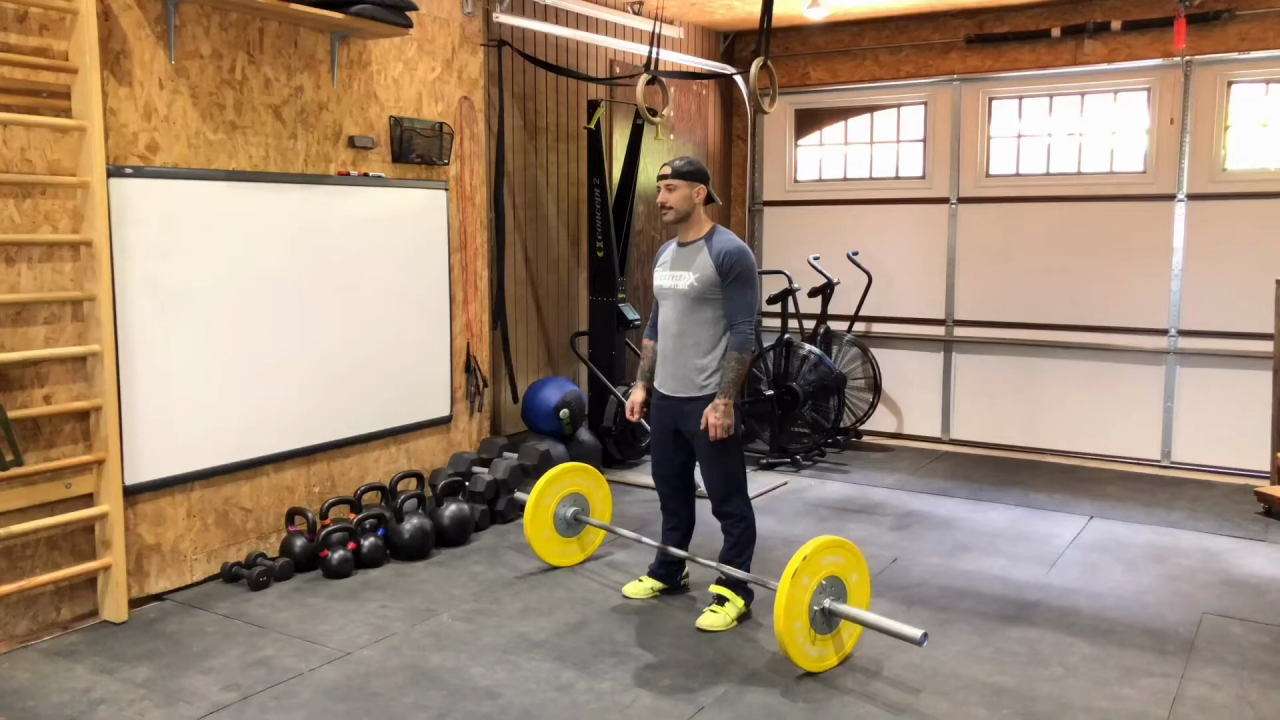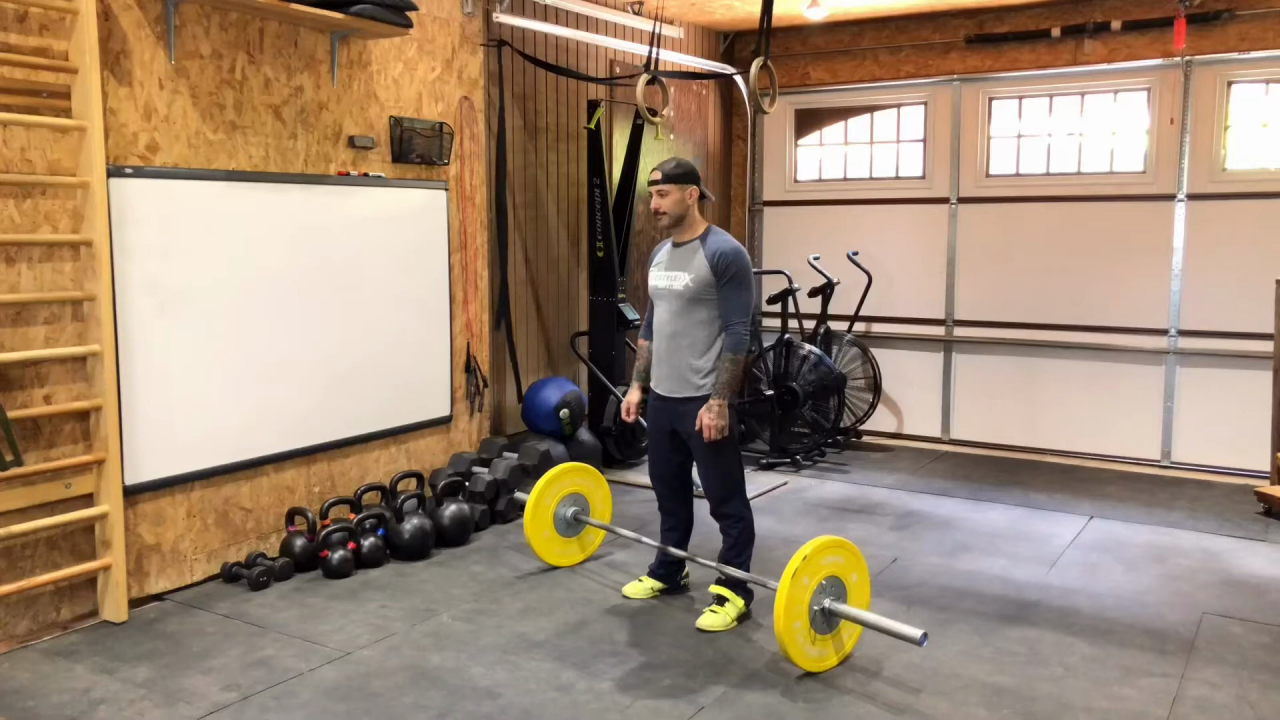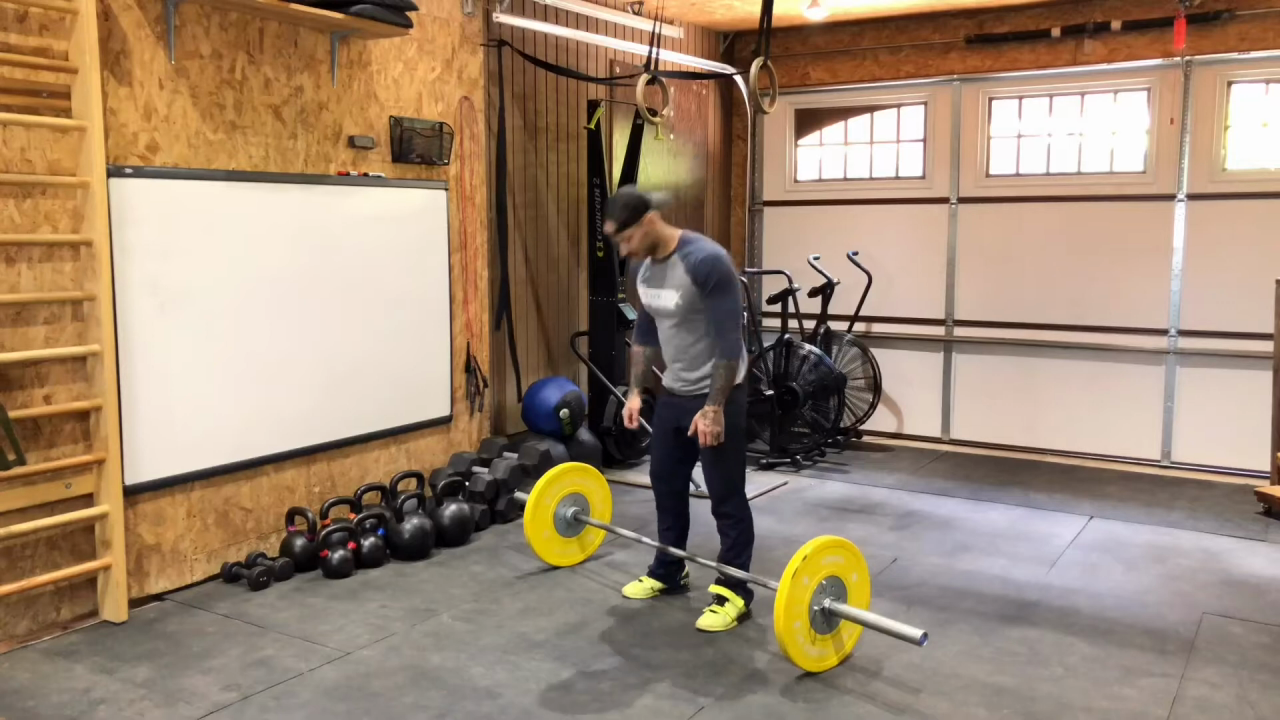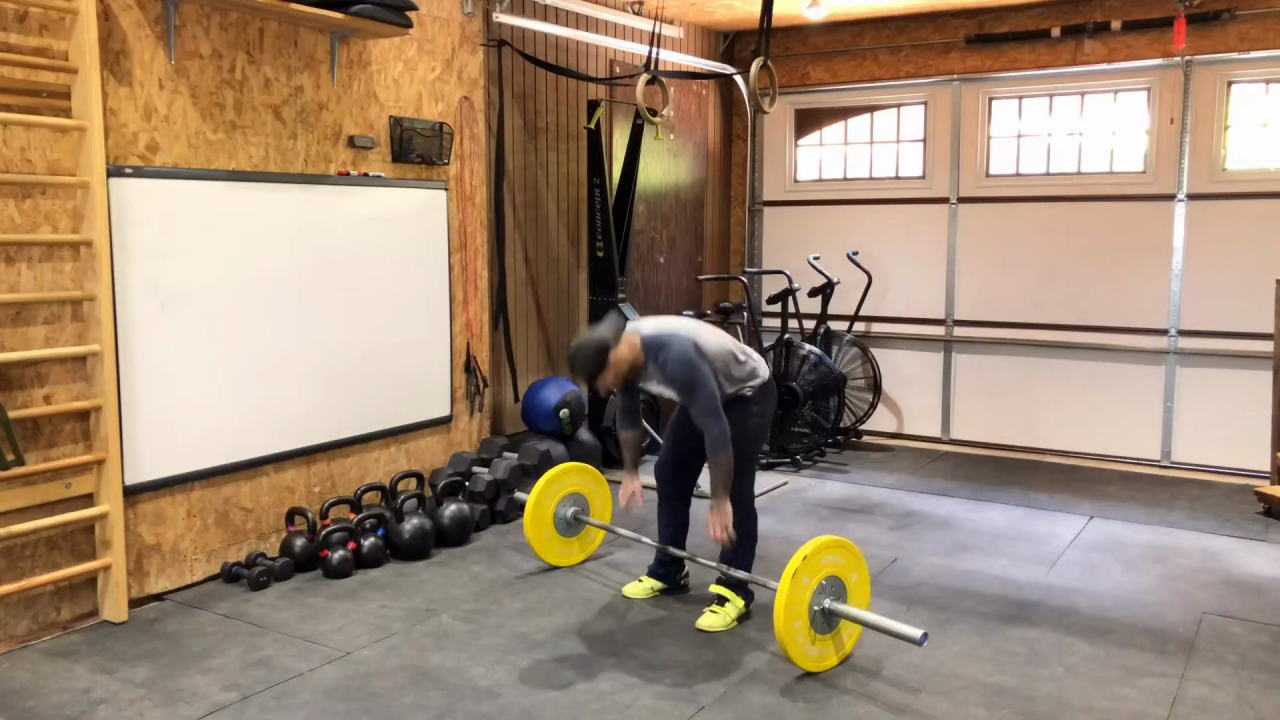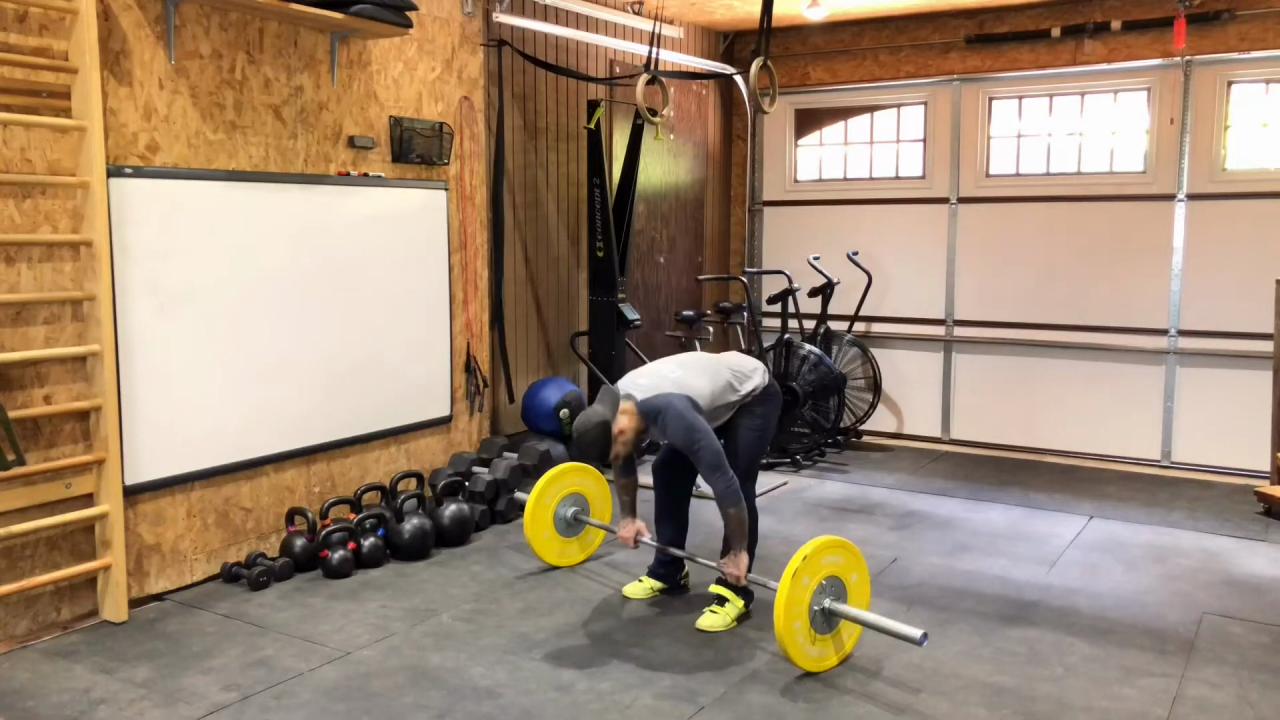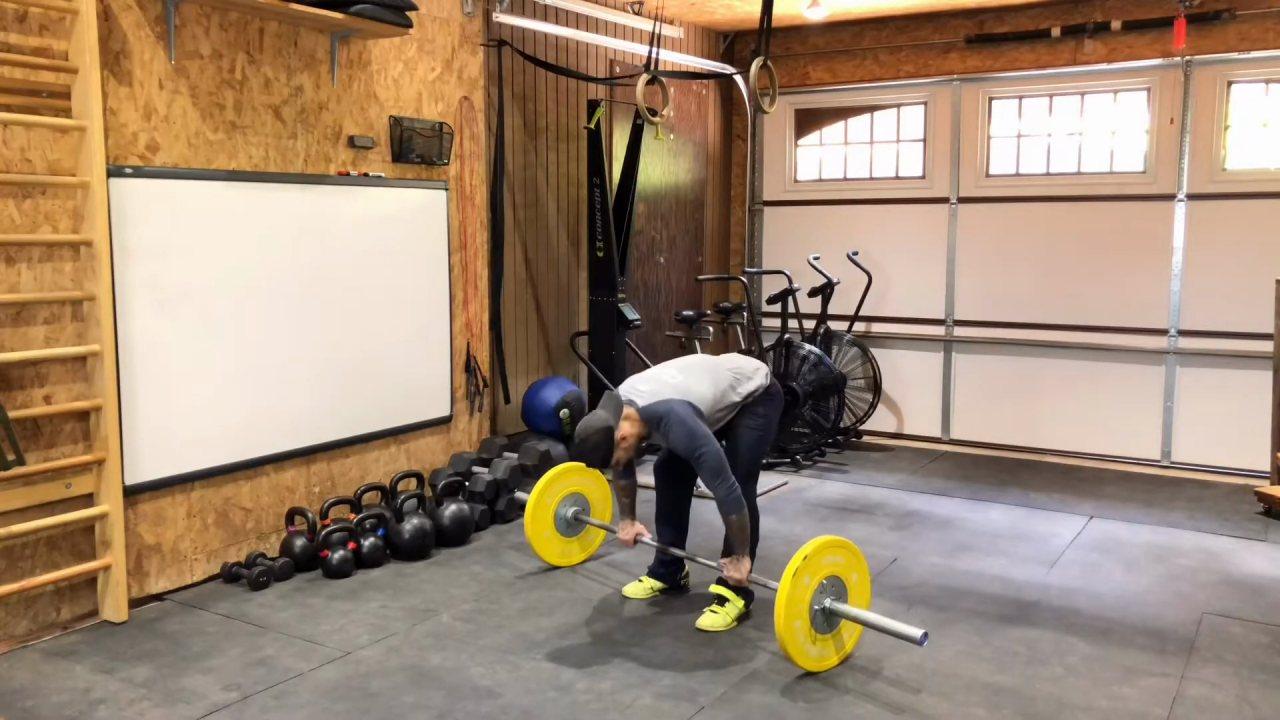
dt=0.3s
person 1, frame 1
left shoulder: (729, 253)
right shoulder: (665, 254)
left elbow: (742, 334)
left wrist: (725, 401)
right wrist: (642, 385)
left hip: (708, 401)
right hip: (667, 397)
left knee: (727, 499)
right knee: (671, 491)
left ankle: (734, 592)
right ankle: (668, 572)
person 1, frame 2
left shoulder: (724, 253)
right shoulder: (660, 254)
left elbow: (737, 335)
left wrist: (719, 402)
right wrist: (637, 385)
left hip: (705, 401)
right hip: (663, 398)
left knee: (725, 499)
right knee: (669, 490)
left ankle: (734, 592)
right ankle: (669, 572)
person 1, frame 3
left shoulder: (705, 260)
right shoulder: (644, 266)
left elbow: (729, 340)
right elbow: (643, 332)
left wrist: (715, 407)
right wrist: (635, 391)
left hip: (717, 395)
right hip: (674, 392)
left knee: (726, 495)
right knee: (666, 482)
left ankle: (734, 592)
right ankle: (667, 573)
person 1, frame 4
left shoulder: (676, 358)
right shoulder: (620, 354)
left elbow: (716, 429)
right elbow: (628, 416)
left wrist: (721, 504)
right wrist: (630, 473)
left hip: (746, 393)
right hip: (707, 389)
left knee: (736, 484)
right knee: (670, 472)
left ankle: (734, 592)
right ankle: (668, 573)
person 1, frame 5
left shoulder: (674, 416)
right shoulder: (615, 408)
left elbow: (723, 482)
right elbow: (624, 467)
left wrist: (738, 552)
right wrist: (628, 517)
left hip: (753, 397)
right hip: (715, 394)
left knee: (737, 485)
right knee: (666, 472)
left ankle: (733, 592)
right ankle: (668, 571)
person 1, frame 6
left shoulder: (675, 420)
right shoulder: (616, 412)
left elbow: (724, 487)
right elbow: (622, 469)
left wrist: (741, 557)
right wrist: (627, 518)
left hip: (755, 397)
right hip: (717, 390)
left knee: (738, 484)
right knee: (669, 474)
left ankle: (734, 591)
right ankle: (669, 571)
